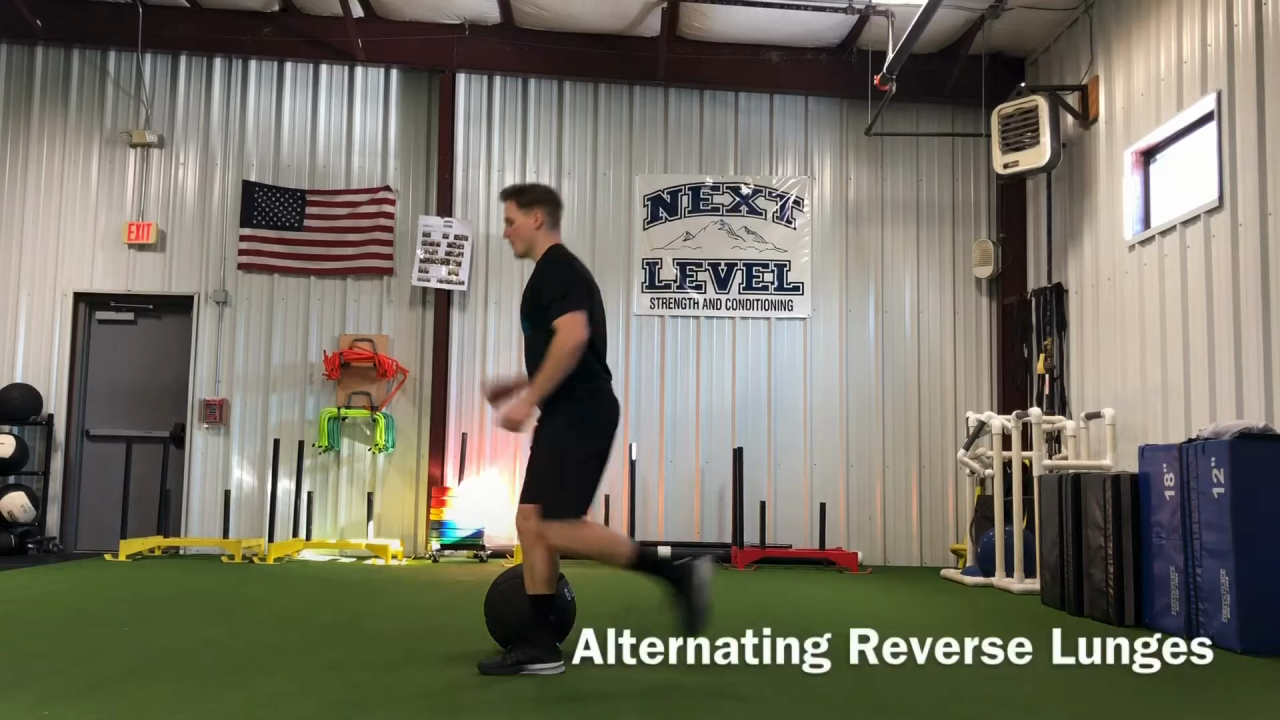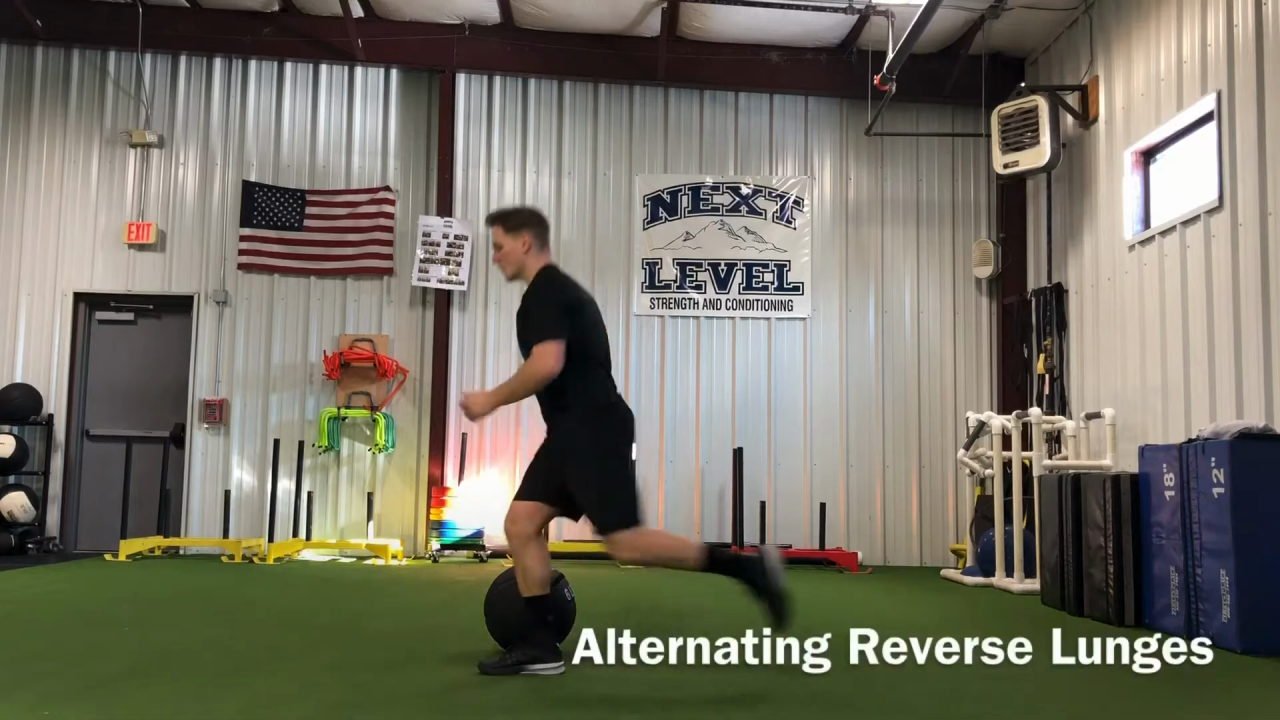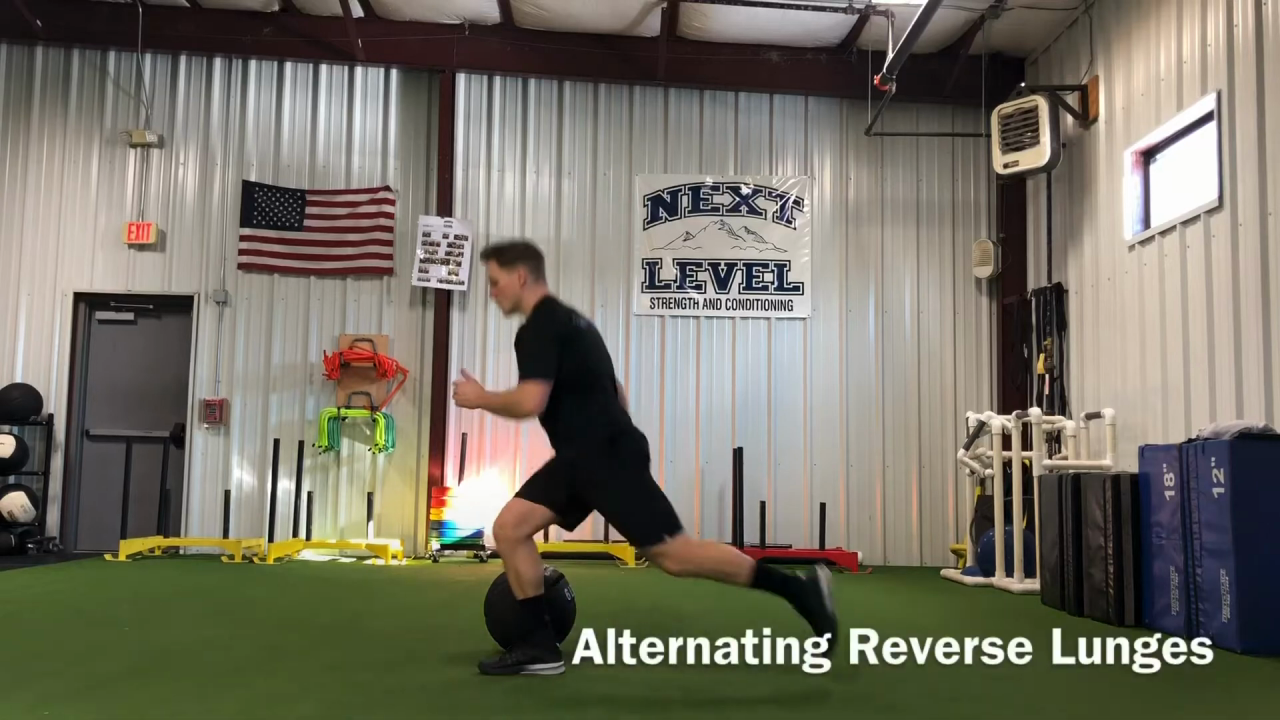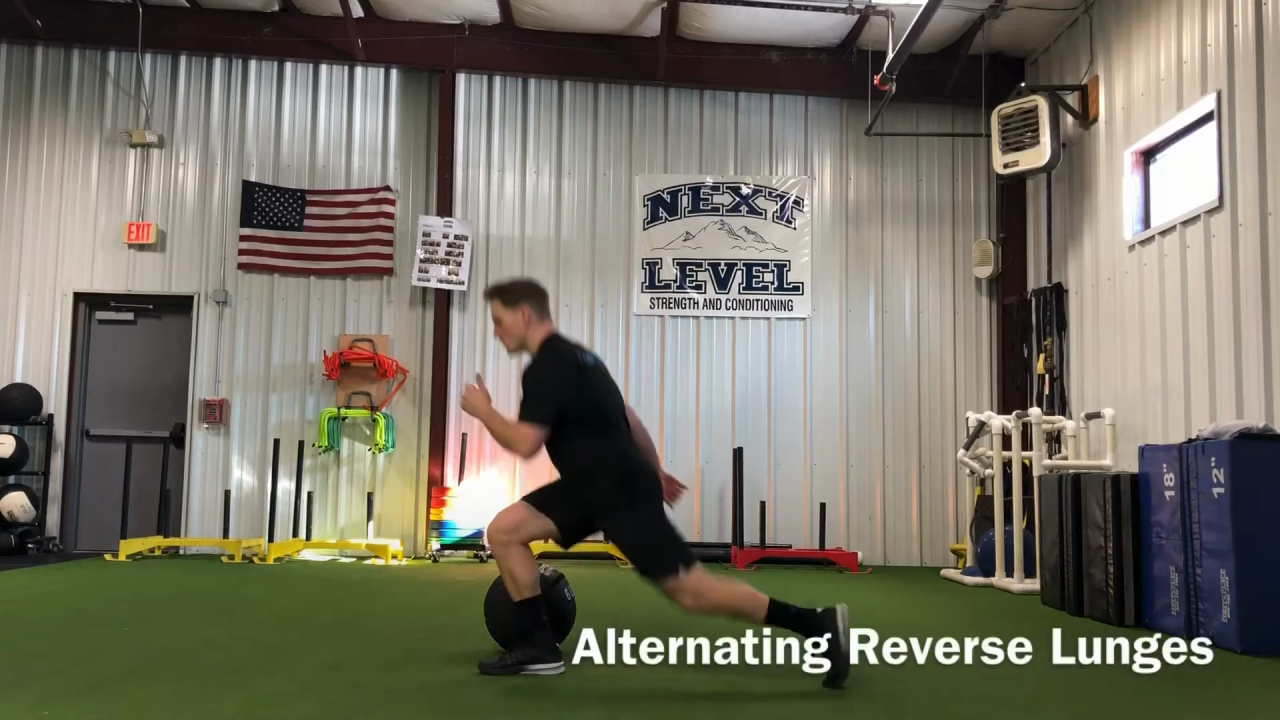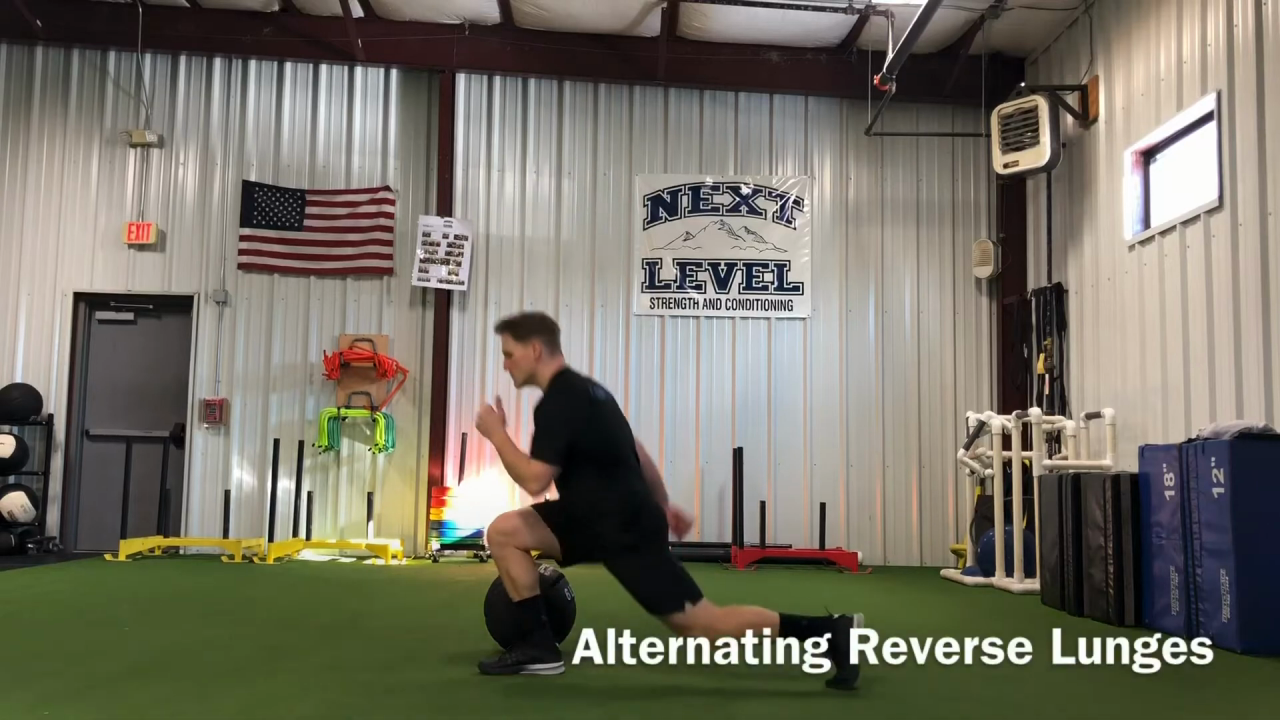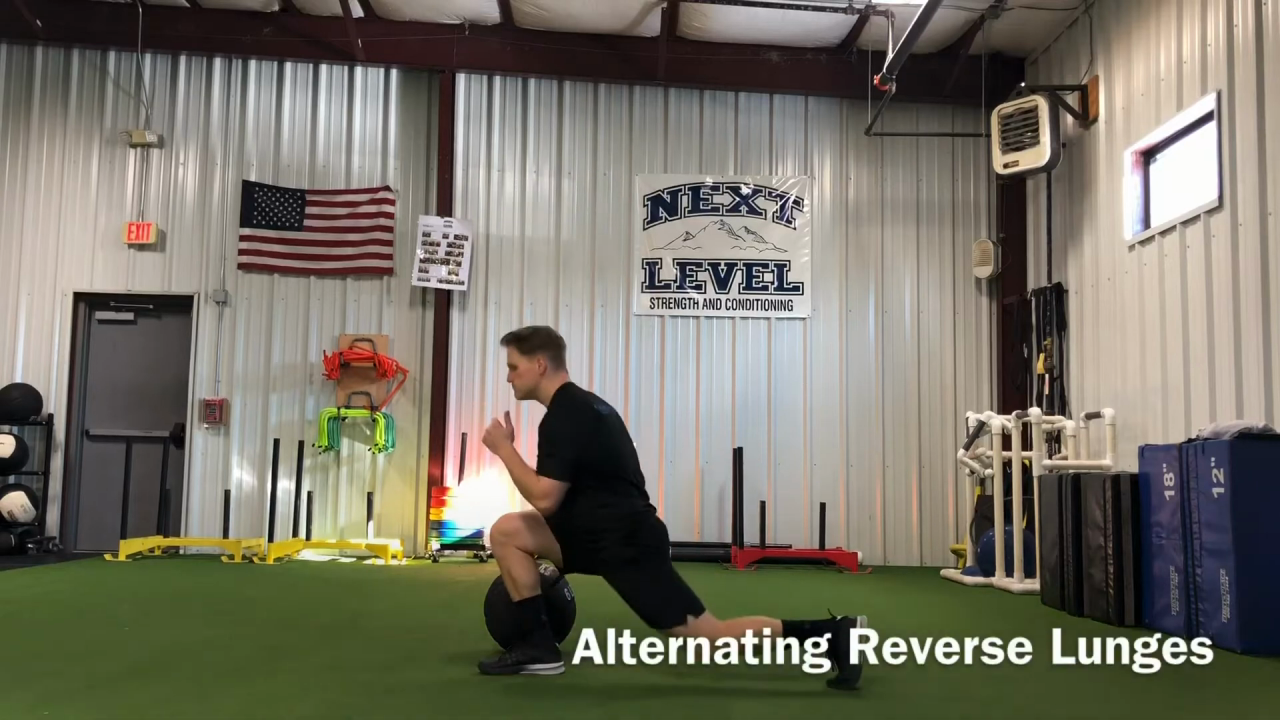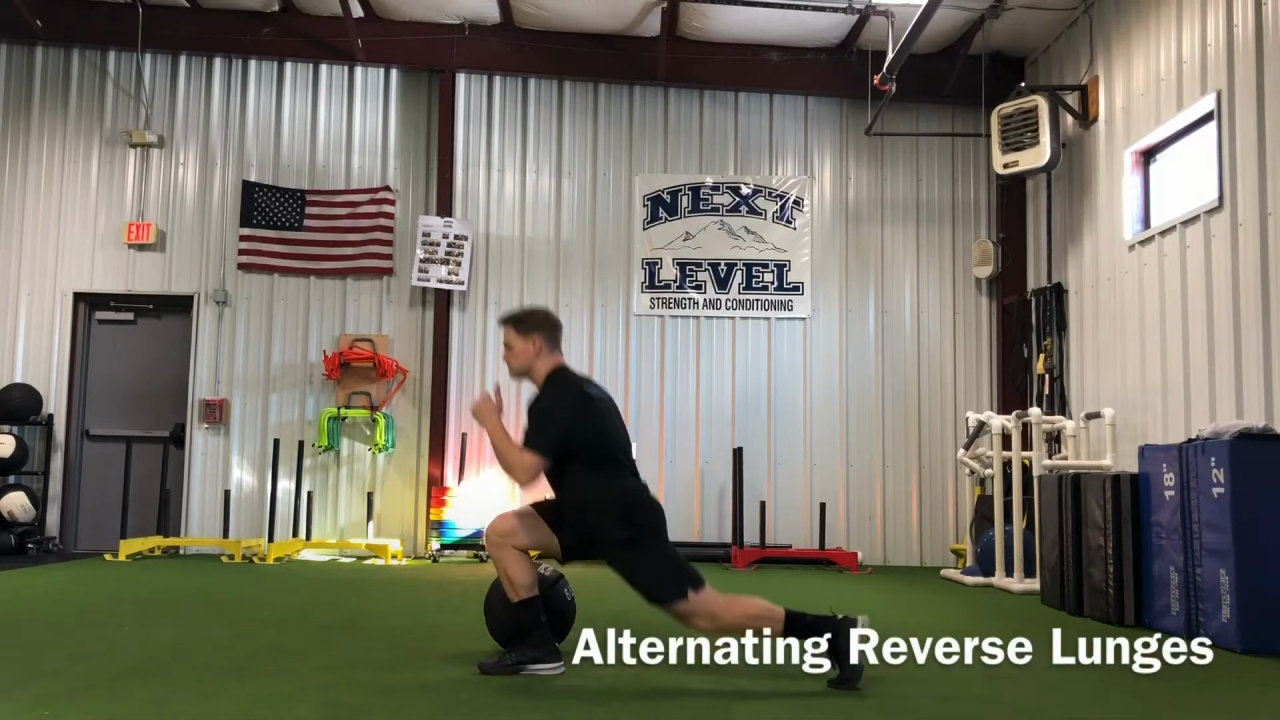
dt=0.1s
person 1, frame 1
left shoulder: (558, 269)
right shoulder: (557, 271)
left elbow: (574, 336)
left wrist: (531, 397)
right wrist: (524, 385)
left hip: (577, 418)
right hip: (565, 417)
left knee: (561, 530)
right knee: (530, 524)
left ankle: (676, 574)
right ankle: (540, 648)
person 1, frame 2
left shoulder: (543, 294)
right shoulder: (558, 290)
left elbow: (546, 364)
left wrist: (490, 400)
left hip: (593, 430)
right hip: (575, 431)
left knee: (627, 542)
right knee: (520, 524)
left ankle: (751, 570)
right ankle: (537, 644)
person 1, frame 3
left shoulder: (539, 326)
right shoulder: (561, 319)
left elbow: (530, 401)
right elbow: (602, 389)
left wrist: (477, 397)
left hip: (607, 455)
right hip: (583, 455)
left knee: (673, 552)
right knee: (509, 528)
left ankle: (802, 589)
right ankle: (540, 646)
person 1, frame 4
left shoulder: (546, 367)
right shoulder: (571, 357)
left elbow: (525, 444)
right elbow: (629, 418)
left wrist: (483, 410)
right wrist: (656, 472)
left hip: (620, 491)
right hip: (595, 486)
left knee: (690, 590)
right knee: (503, 530)
left ankle: (815, 623)
right ankle: (537, 644)
person 1, frame 5
left shoulder: (558, 402)
right shoulder: (580, 390)
left elbow: (536, 480)
right elbow: (639, 454)
left wrist: (496, 434)
right wrist: (663, 505)
left hip: (624, 526)
right hip: (603, 517)
left knee: (702, 622)
right knee: (503, 534)
left ankle: (830, 633)
right ankle: (539, 647)
person 1, frame 6
left shoulder: (564, 418)
right shoulder: (584, 406)
left elbow: (544, 497)
right elbow: (624, 474)
left wrist: (503, 449)
left hip: (626, 542)
right hip: (604, 531)
left knee: (705, 634)
right knee: (505, 534)
left ankle: (832, 634)
right ankle: (538, 646)
person 1, frame 7
left shoulder: (555, 397)
right shoulder: (576, 390)
left elbow: (525, 472)
left wrist: (492, 426)
left hip: (626, 526)
right hip: (597, 515)
left knee: (706, 613)
right knee: (502, 534)
left ankle: (832, 633)
right ankle: (537, 646)
